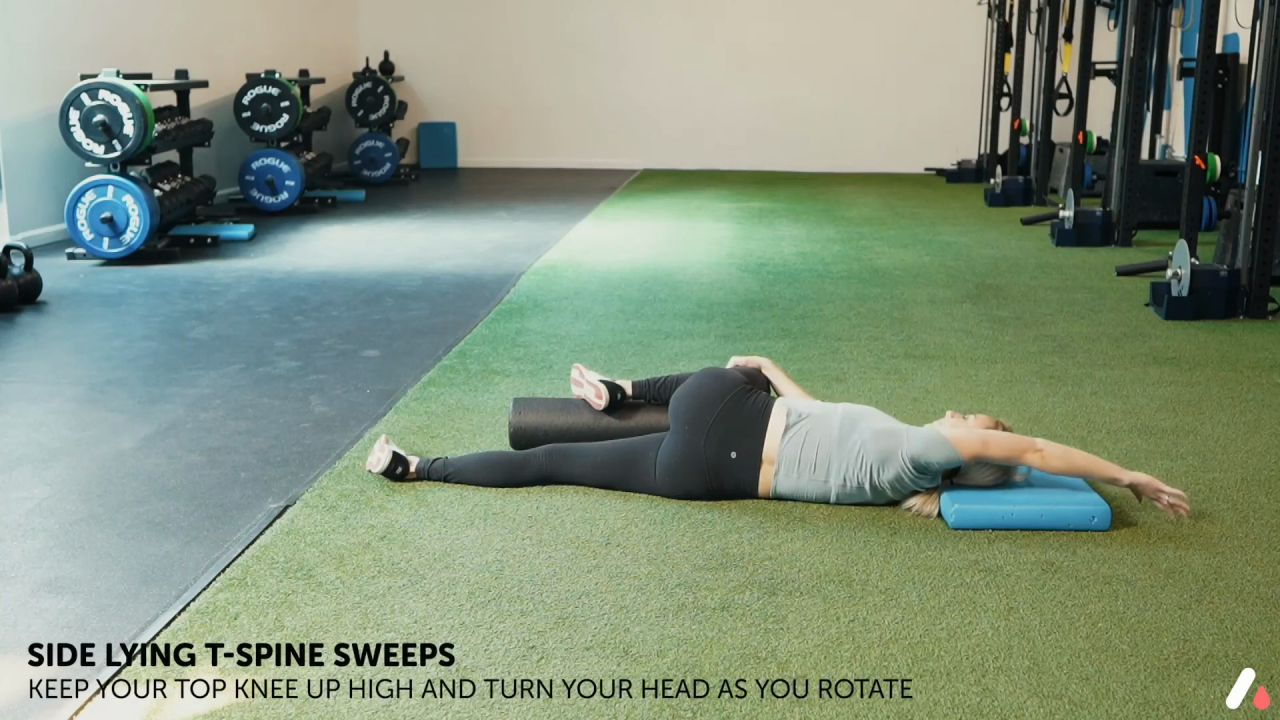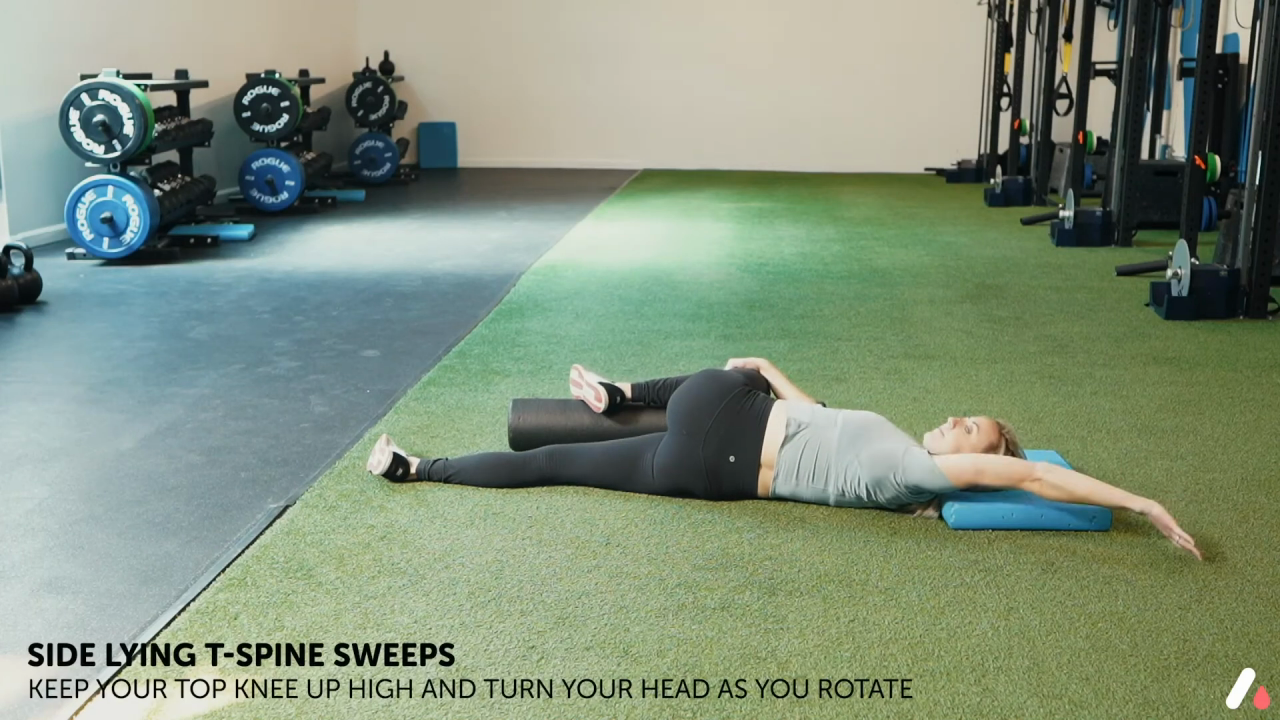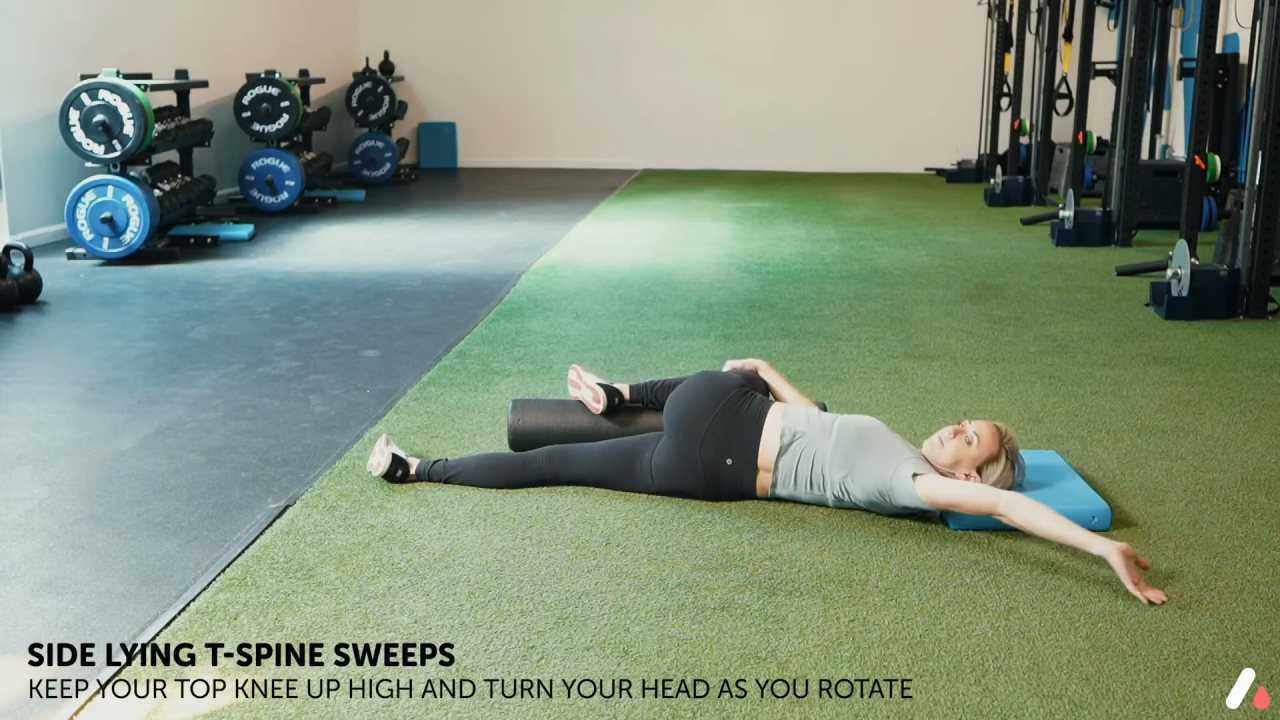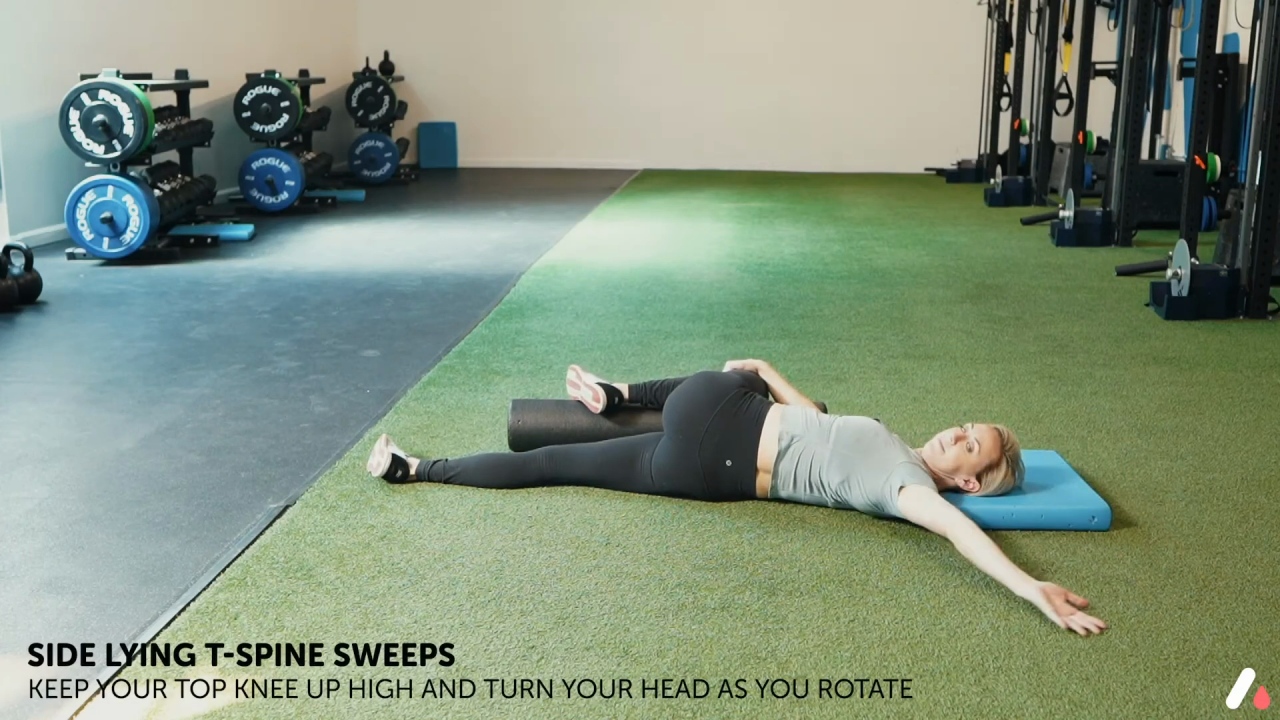
dt=0.4s
person 1, frame 1
right shoulder: (915, 452)
right elbow: (1028, 448)
right wrist: (1129, 476)
left hip: (722, 436)
right hip: (715, 441)
right knee: (568, 458)
left ankle: (617, 391)
right ankle: (416, 464)
person 1, frame 2
right shoulder: (908, 470)
right elbow: (1032, 475)
right wrist: (1142, 504)
left hip: (744, 405)
right hip: (713, 460)
right knee: (561, 464)
left ankle: (617, 395)
right ankle: (418, 465)
person 1, frame 3
right shoulder: (909, 479)
right elbow: (1000, 507)
right wrist: (1104, 549)
left hip: (742, 412)
right hip: (713, 458)
right knee: (567, 458)
left ankle: (615, 393)
right ankle: (418, 467)
person 1, frame 4
right shoulder: (906, 478)
right elbow: (952, 526)
right wrist: (1030, 588)
left hip: (745, 408)
right hip: (713, 453)
right knee: (604, 442)
